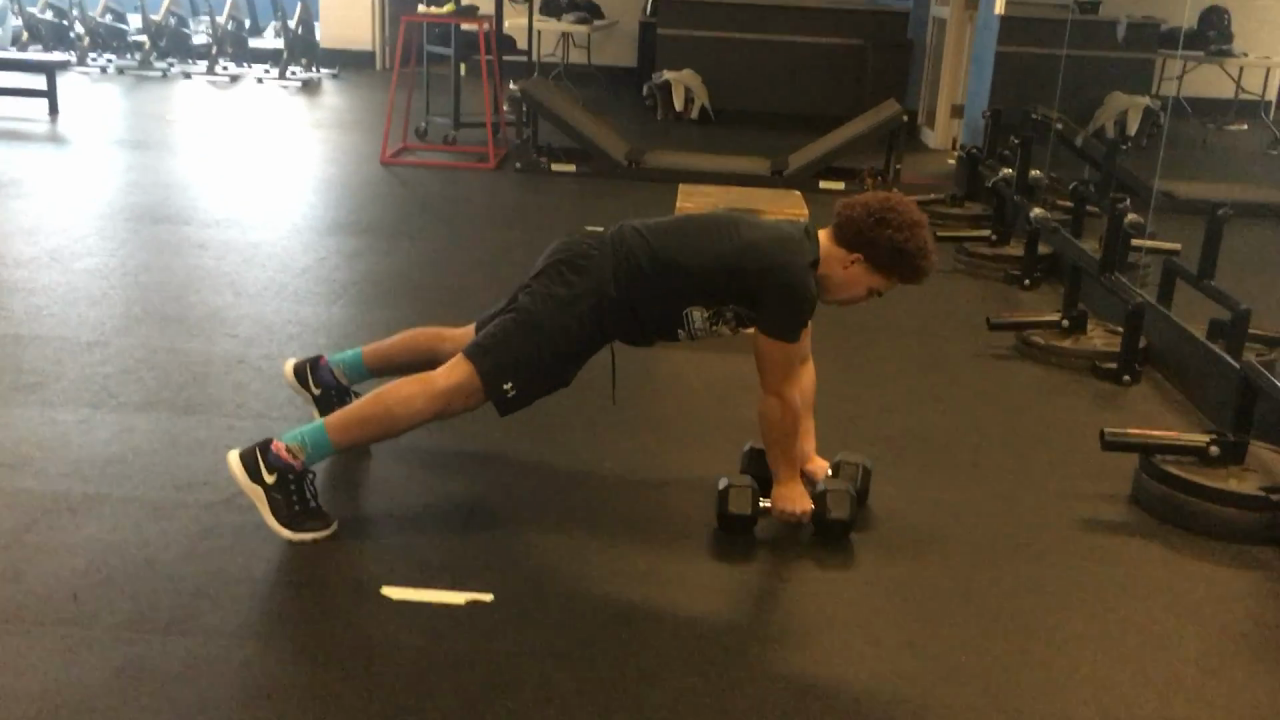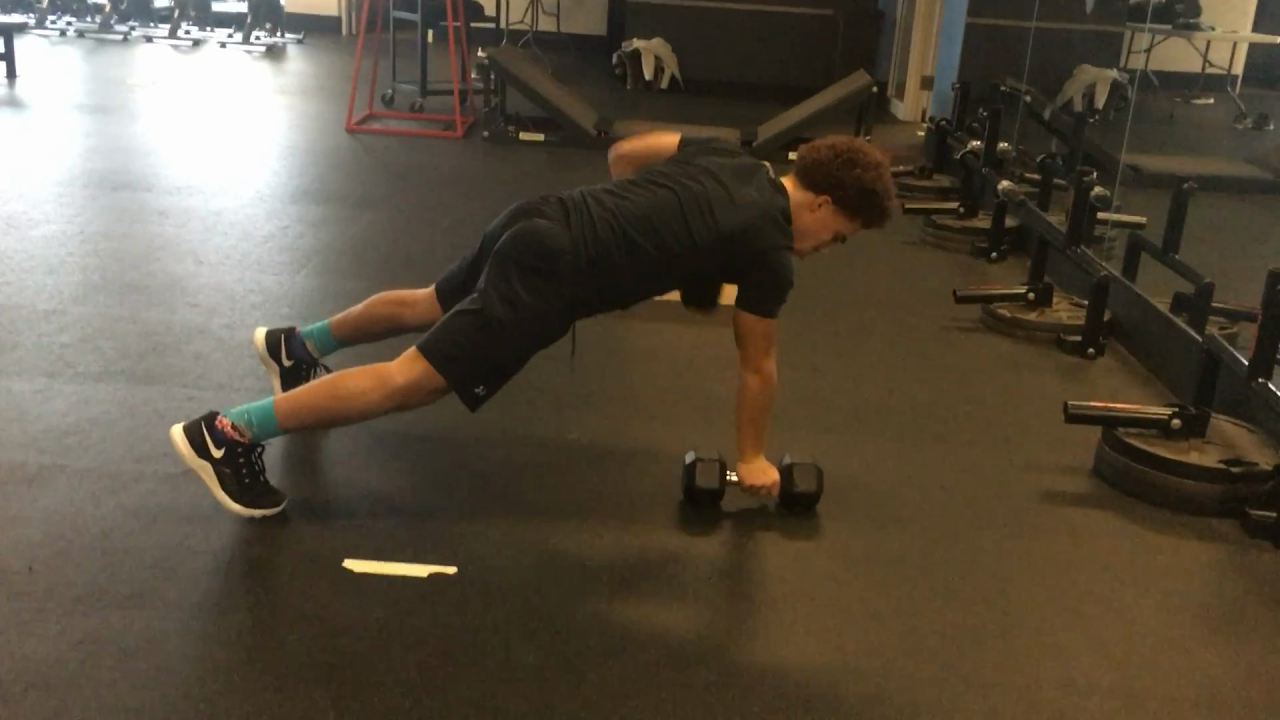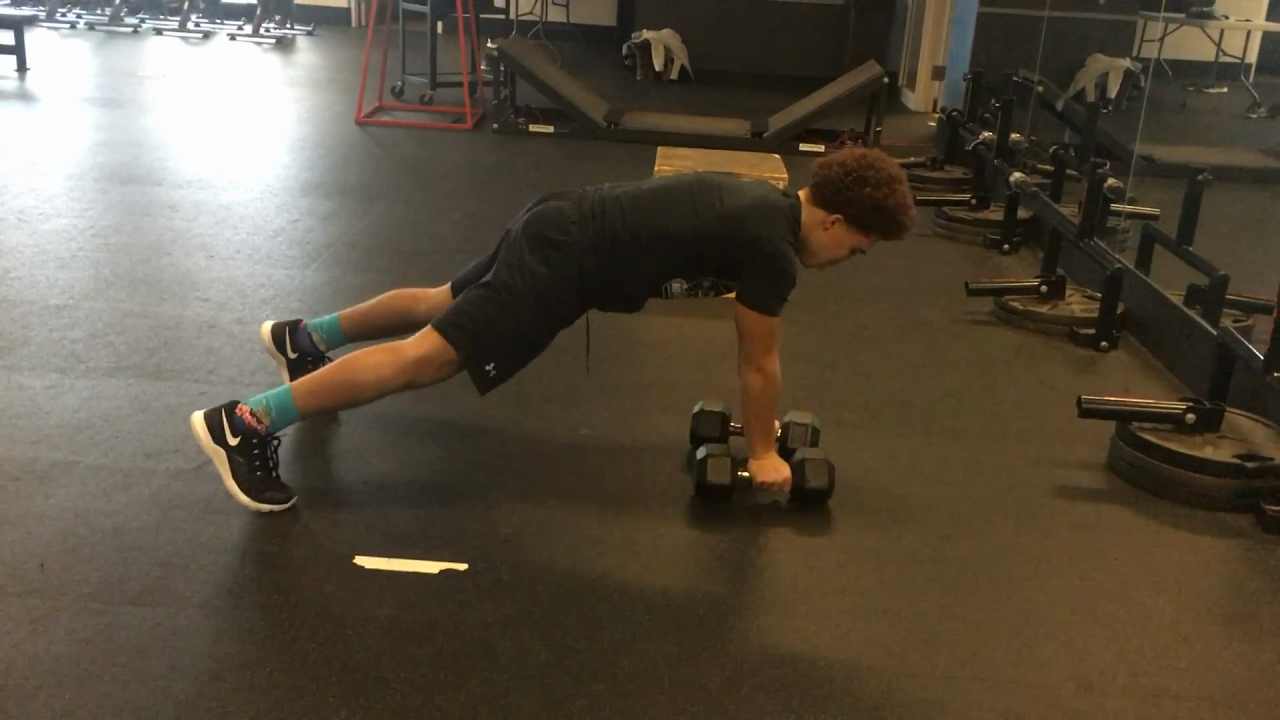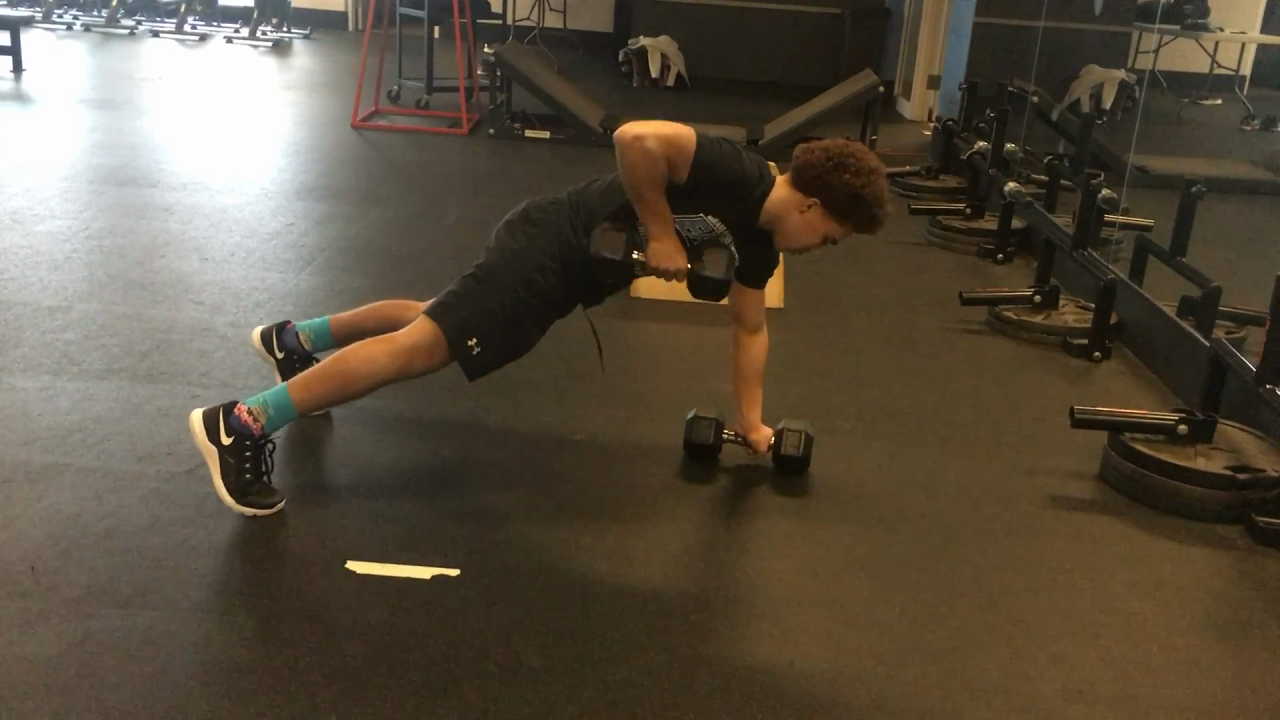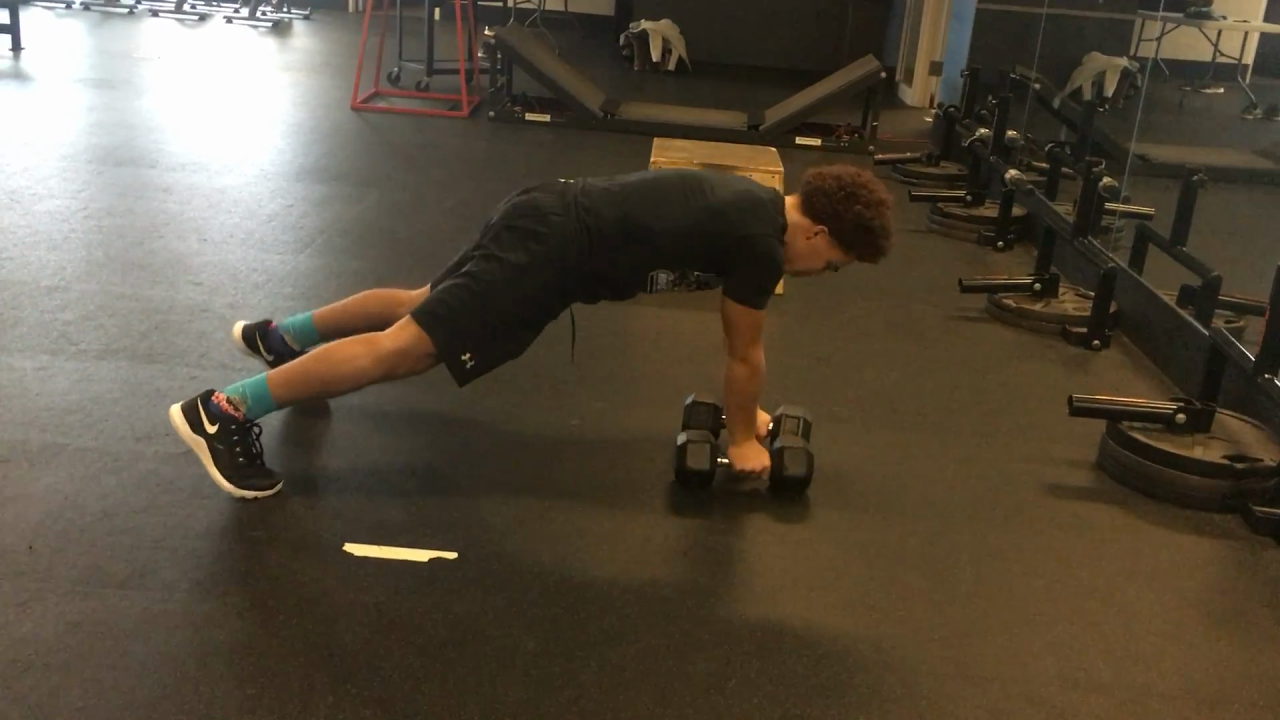
dt=1s
person 1, frame 1
left shoulder: (797, 254)
right shoulder: (790, 279)
left elbow: (800, 367)
right elbow: (777, 393)
left wrist: (808, 453)
right wrist: (785, 481)
left hip: (590, 274)
right hip: (588, 289)
left knee: (466, 342)
right knee: (456, 382)
left ankle: (325, 371)
right ankle: (279, 459)
person 1, frame 2
left shoulder: (734, 159)
right shoulder: (770, 251)
left elbow: (627, 151)
right elbow: (757, 368)
right wrist: (751, 460)
left hip: (536, 222)
right hip: (554, 273)
left knee: (430, 307)
right knee: (413, 379)
left ankle: (294, 345)
right ankle: (226, 434)
person 1, frame 3
left shoulder: (772, 210)
right shoulder: (773, 247)
left elbow: (756, 350)
right elbow: (759, 362)
left wrist: (760, 417)
right wrist: (762, 452)
left hip: (560, 228)
right hip: (563, 259)
left knee: (444, 302)
right knee: (428, 354)
left ankle: (304, 337)
right ankle: (243, 424)
person 1, frame 4
left shoulder: (759, 235)
right shoulder: (734, 172)
left elbow: (750, 327)
right elbow: (634, 138)
left wrist: (750, 421)
right wrist: (661, 233)
left hip: (569, 271)
right hip: (548, 248)
left knee: (431, 314)
right knee: (421, 346)
left ankle: (292, 338)
right ankle: (240, 426)
person 1, frame 5
left shoulder: (753, 207)
right shoulder: (762, 244)
left elbow: (737, 337)
right elbow: (745, 354)
left wrist: (748, 407)
right wrist: (742, 438)
left hip: (546, 212)
right hip: (550, 252)
left knee: (424, 303)
right knee: (407, 347)
left ankle: (275, 337)
right ankle: (223, 412)
